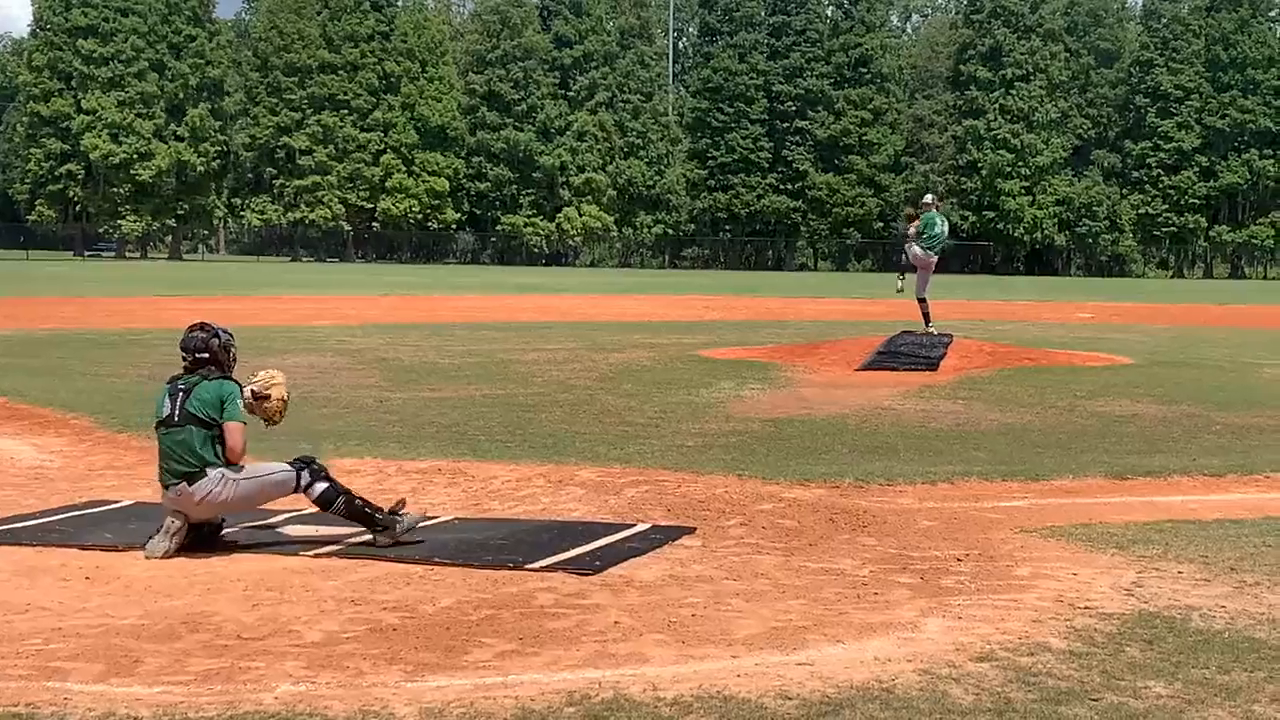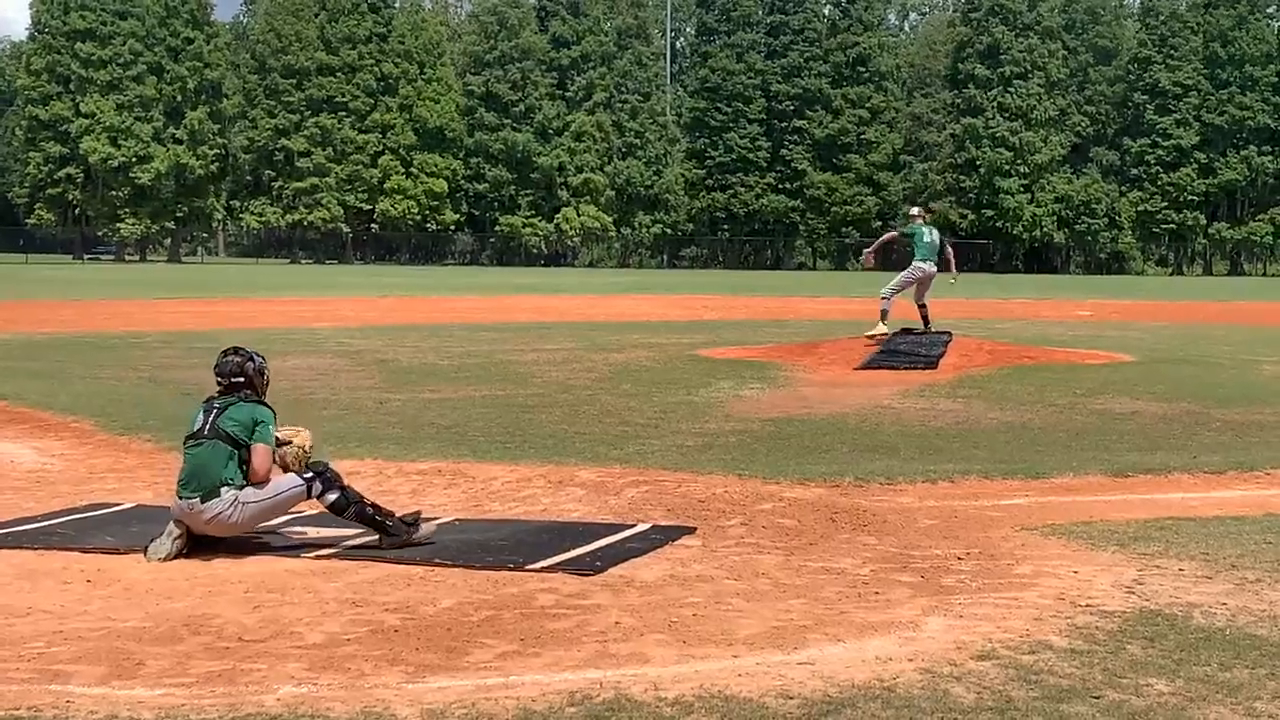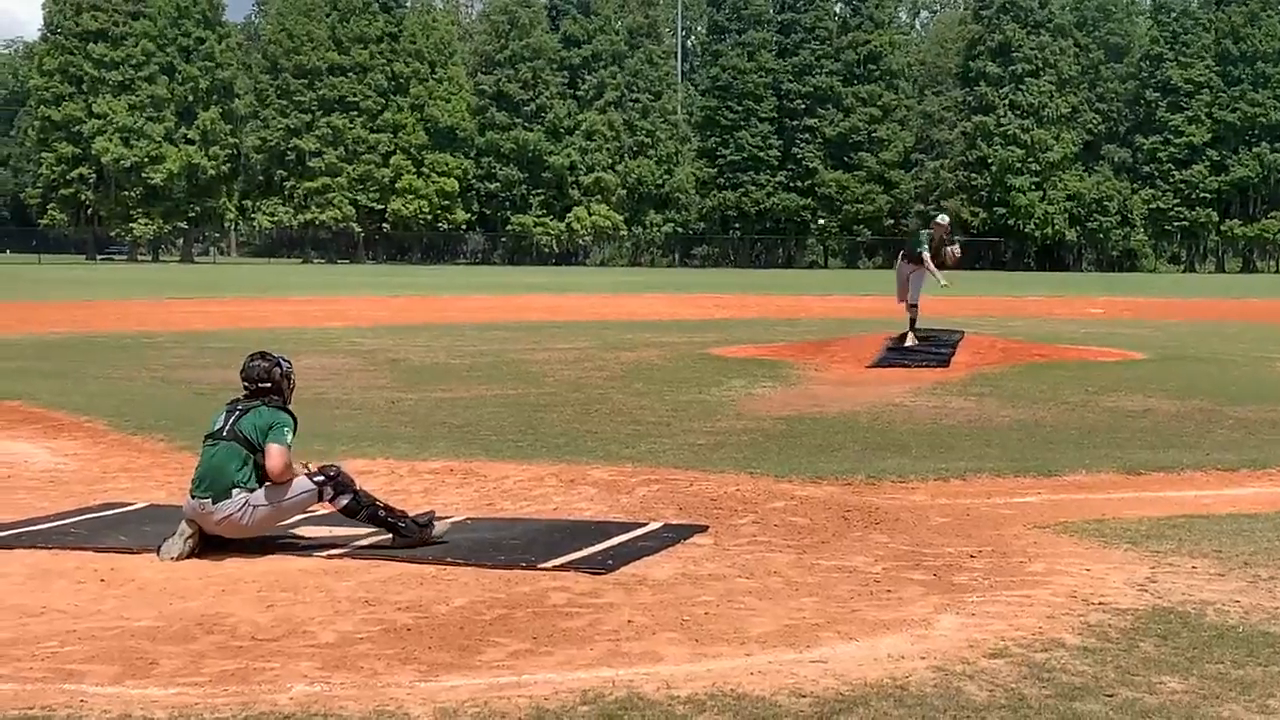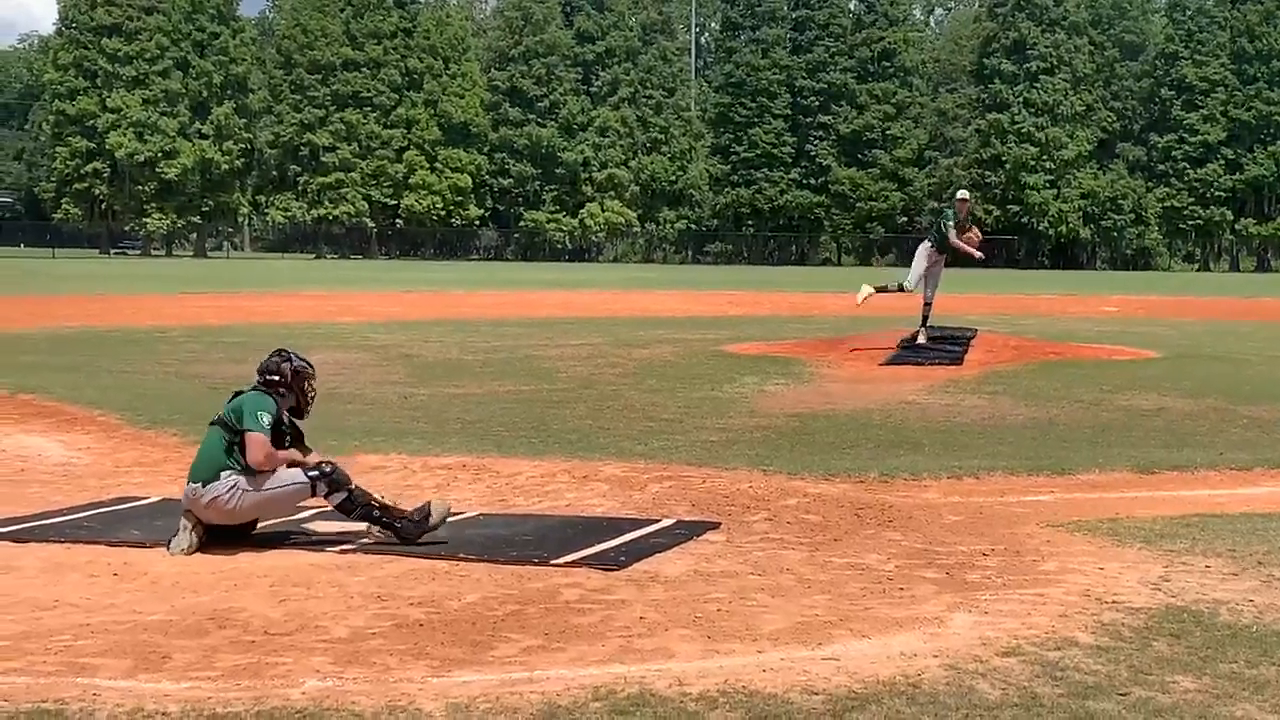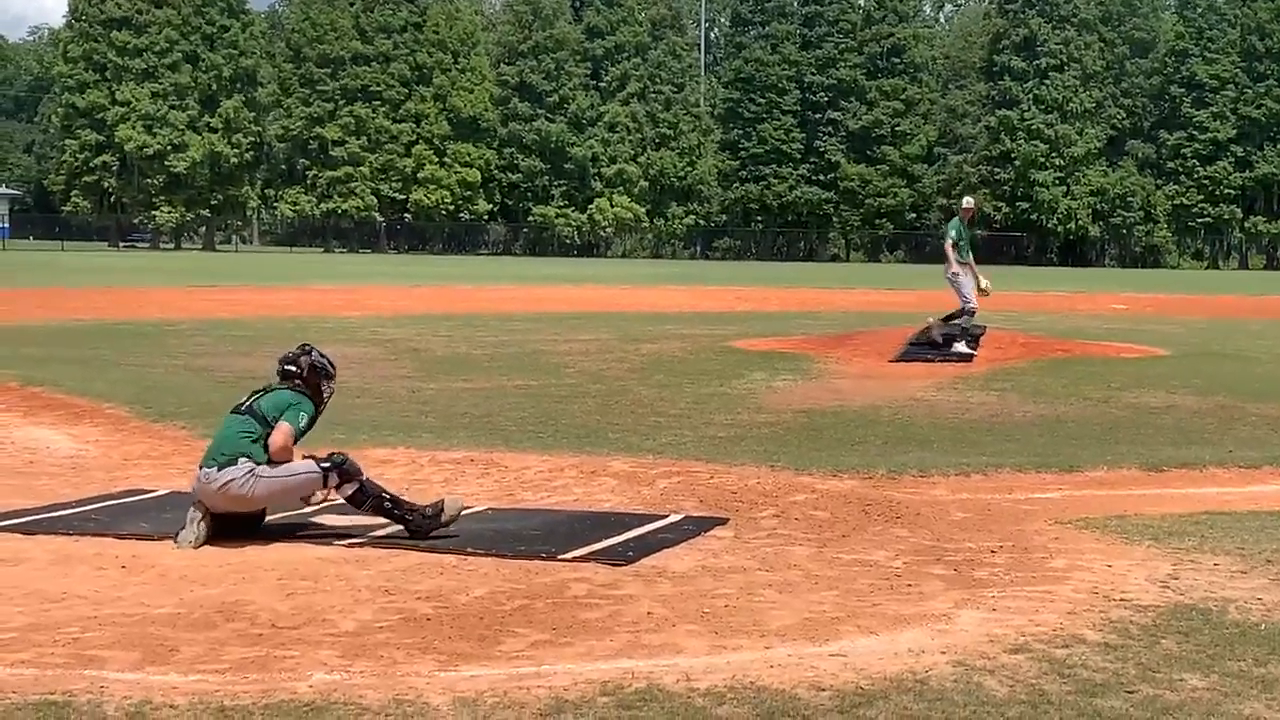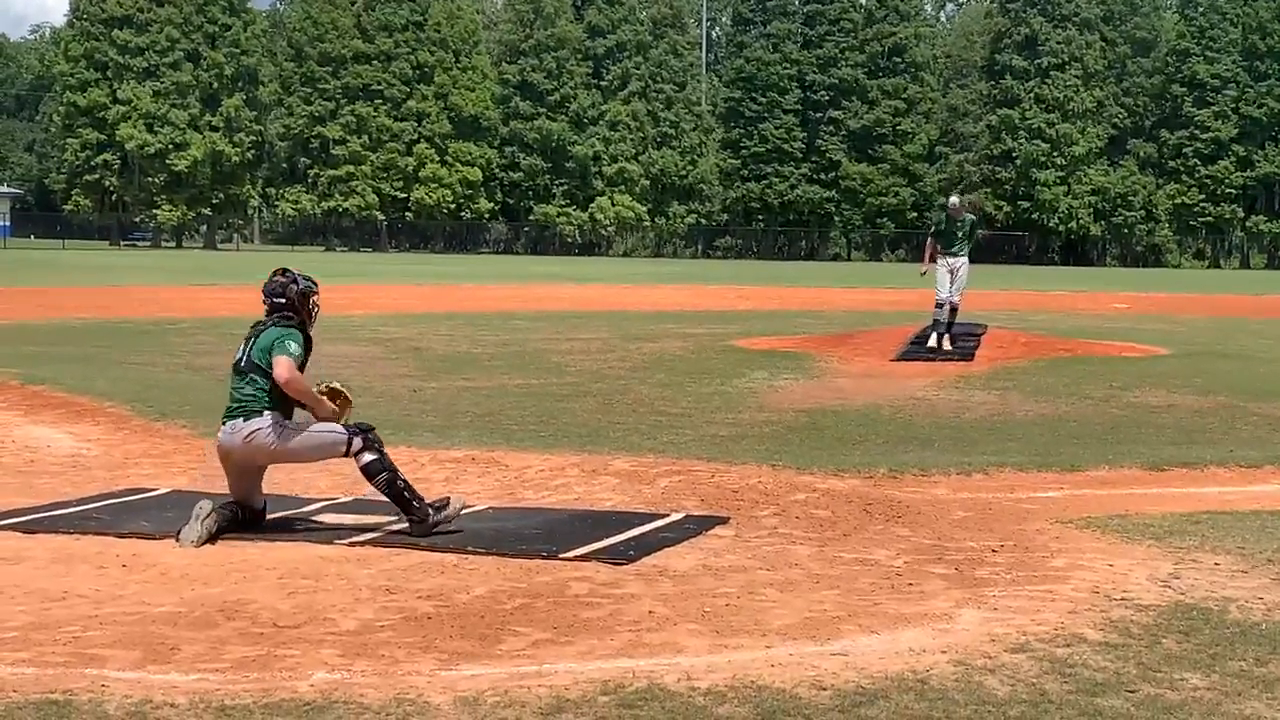
dt=0.4s
person 1, frame 1
left shoulder: (169, 390)
right shoulder: (223, 386)
right elbow: (235, 450)
left hip: (174, 498)
right hip: (210, 489)
left knee: (209, 525)
right knee: (305, 471)
left ankle: (180, 527)
right ankle: (382, 524)
person 1, frame 2
left shoulder: (205, 409)
right shoulder: (258, 411)
right elbow: (260, 473)
left hip: (185, 509)
right hip: (222, 509)
right knee: (318, 477)
left ankle: (183, 532)
right ankle: (392, 529)
person 1, frame 3
left shoulder: (229, 411)
right shoulder: (279, 417)
right elbow: (276, 469)
left wrist: (291, 471)
right wrist: (294, 474)
left hip: (198, 509)
right hip: (233, 512)
right knee: (330, 480)
left ankle: (196, 529)
right ankle: (405, 527)
person 1, frame 4
left shoulder: (283, 422)
right shoulder: (262, 402)
left elbow: (311, 459)
right elbow: (258, 459)
right wrist: (291, 456)
left hip: (197, 497)
right hip: (224, 493)
right knee: (327, 477)
left ankle: (201, 526)
right ankle: (404, 524)
person 1, frame 5
left shoulder: (269, 395)
right shoulder: (301, 402)
right elbow: (276, 447)
left wrist: (299, 480)
right wrist: (298, 466)
left hip: (206, 484)
right hip: (235, 480)
left knee: (254, 514)
right knee: (339, 468)
left ankle: (209, 518)
right ankle: (417, 519)
person 1, frame 6
left shoulder: (258, 335)
right shoulder: (288, 333)
right elbow: (285, 376)
left wrist: (306, 401)
right wrist: (319, 404)
left hip: (228, 438)
right hip: (261, 430)
left knee: (251, 512)
right knee: (361, 438)
left ankle: (215, 518)
right ankle: (420, 514)
